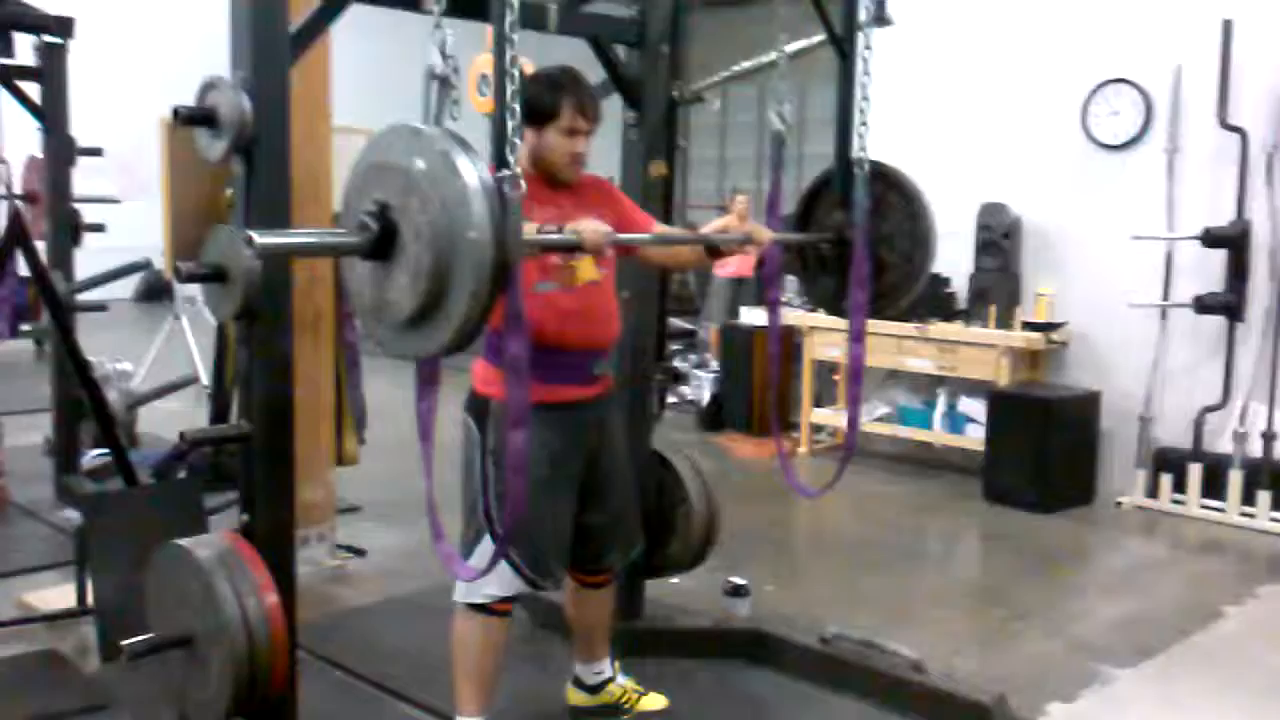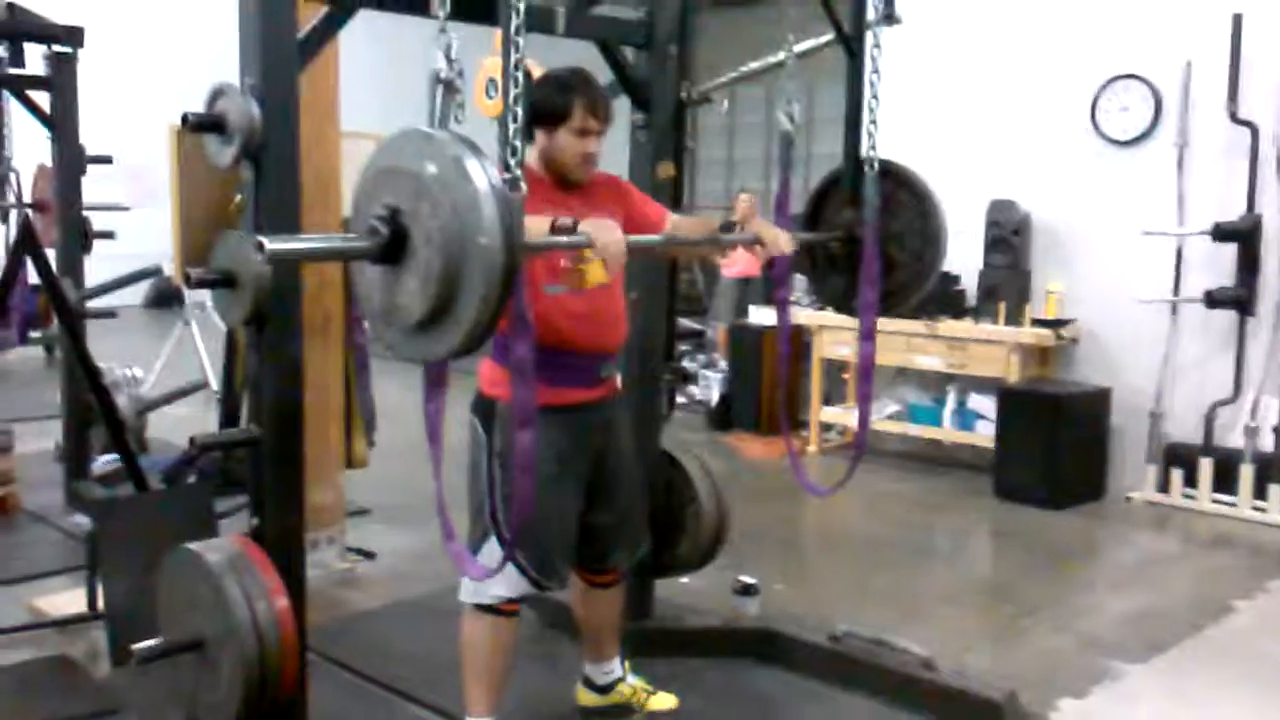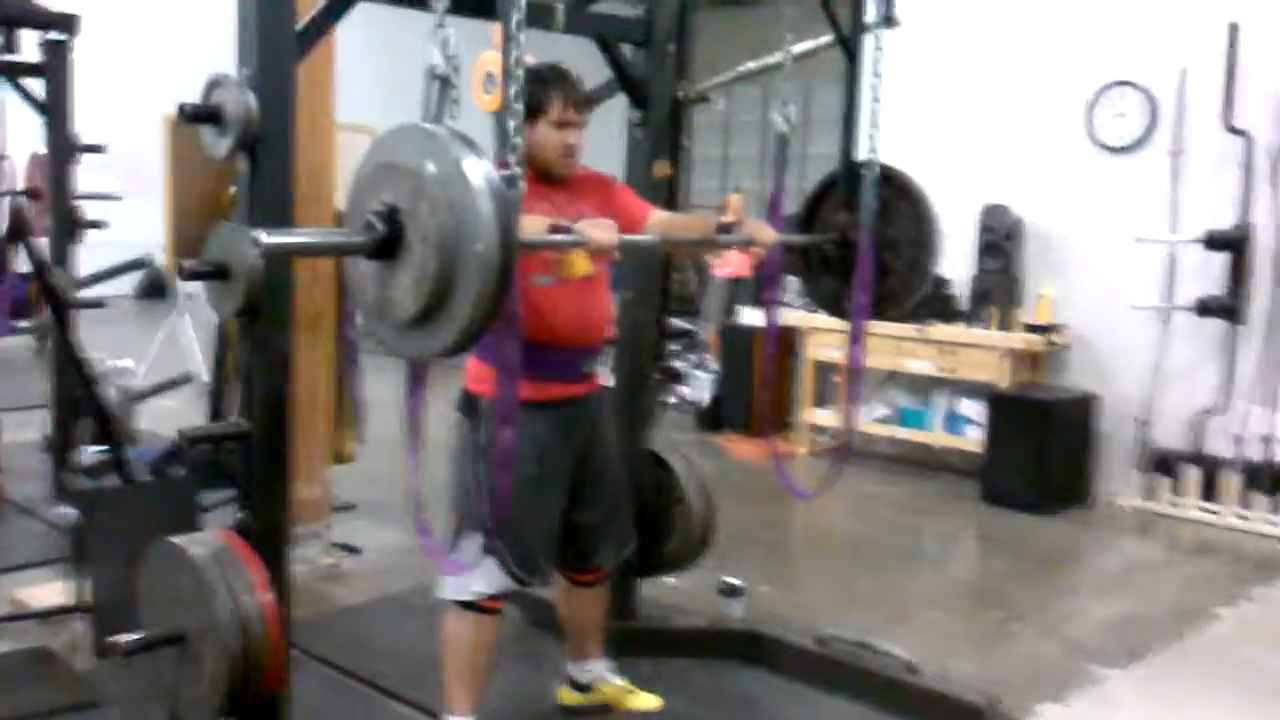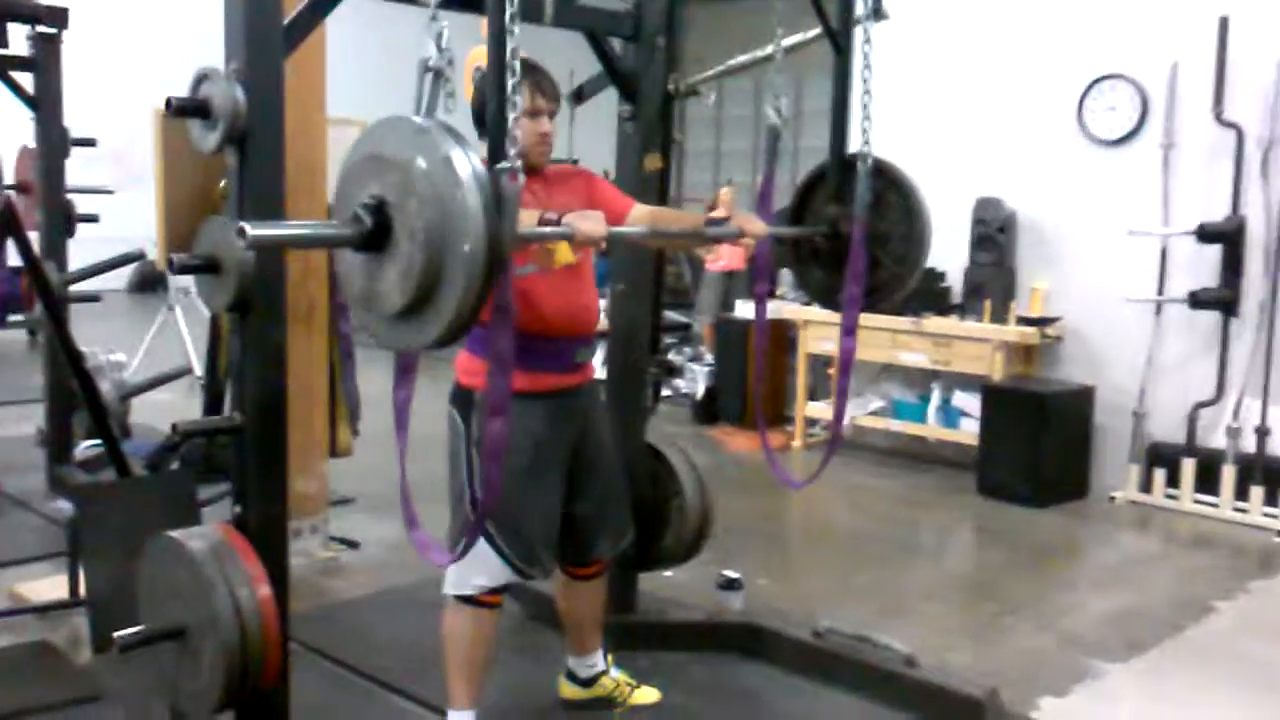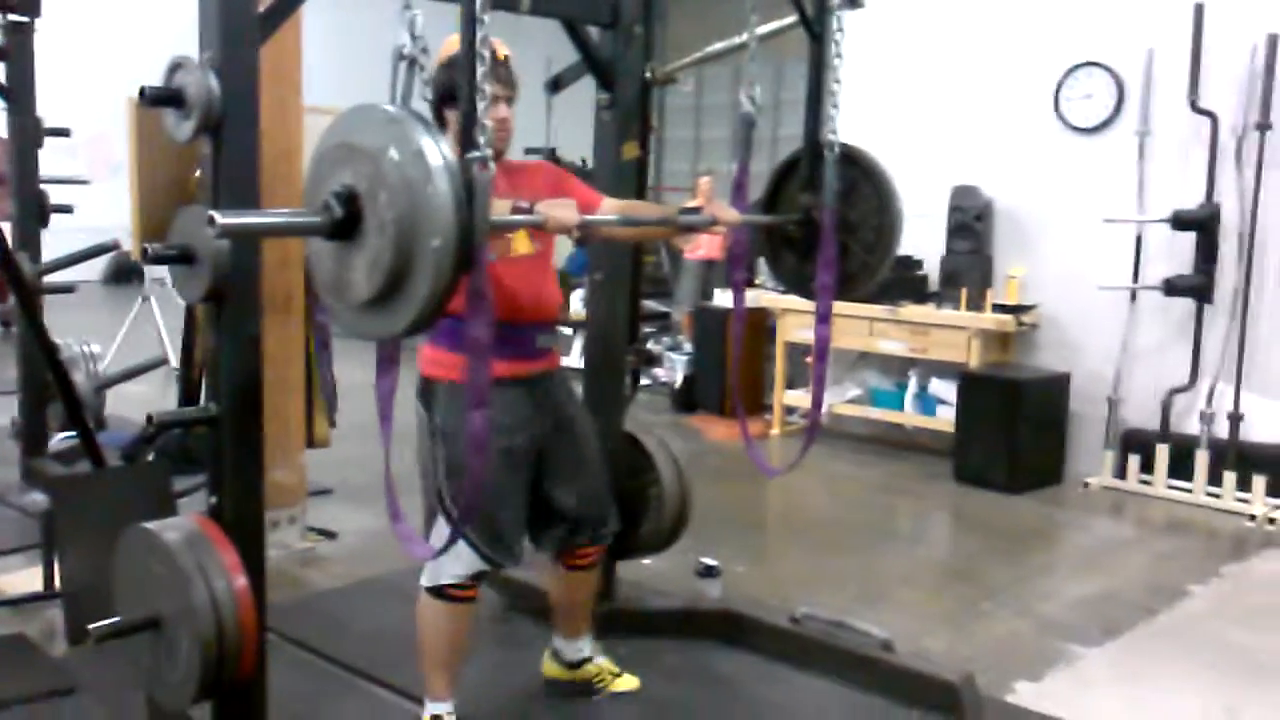
dt=0.2s
person 1, frame 1
left shoulder: (599, 194)
left elbow: (664, 247)
left wrist: (730, 239)
right wrist: (563, 232)
left hip: (593, 400)
left knee: (600, 551)
right knee: (496, 568)
person 1, frame 2
left shoulder: (608, 192)
left elbow: (677, 227)
left wrist: (744, 228)
right wrist: (575, 230)
left hip: (598, 400)
left knee: (607, 551)
right knee: (503, 568)
person 1, frame 3
left shoulder: (594, 187)
left elbow: (663, 225)
left wrist: (732, 228)
right wrist: (571, 231)
left hip: (582, 397)
right hip: (509, 402)
left knee: (592, 550)
right knee: (485, 565)
person 1, frame 4
left shoulder: (576, 183)
left elbow: (645, 219)
left wrist: (721, 221)
right wrist: (560, 223)
left hip: (576, 389)
right hip: (501, 396)
left knee: (591, 543)
right knee: (484, 560)
person 1, frame 5
left shoulder: (537, 177)
left elbow: (613, 214)
left wrist: (690, 213)
right wrist: (531, 212)
left hip: (543, 379)
right hip: (467, 387)
left knee: (587, 525)
right knee: (459, 553)
left ankle: (571, 653)
